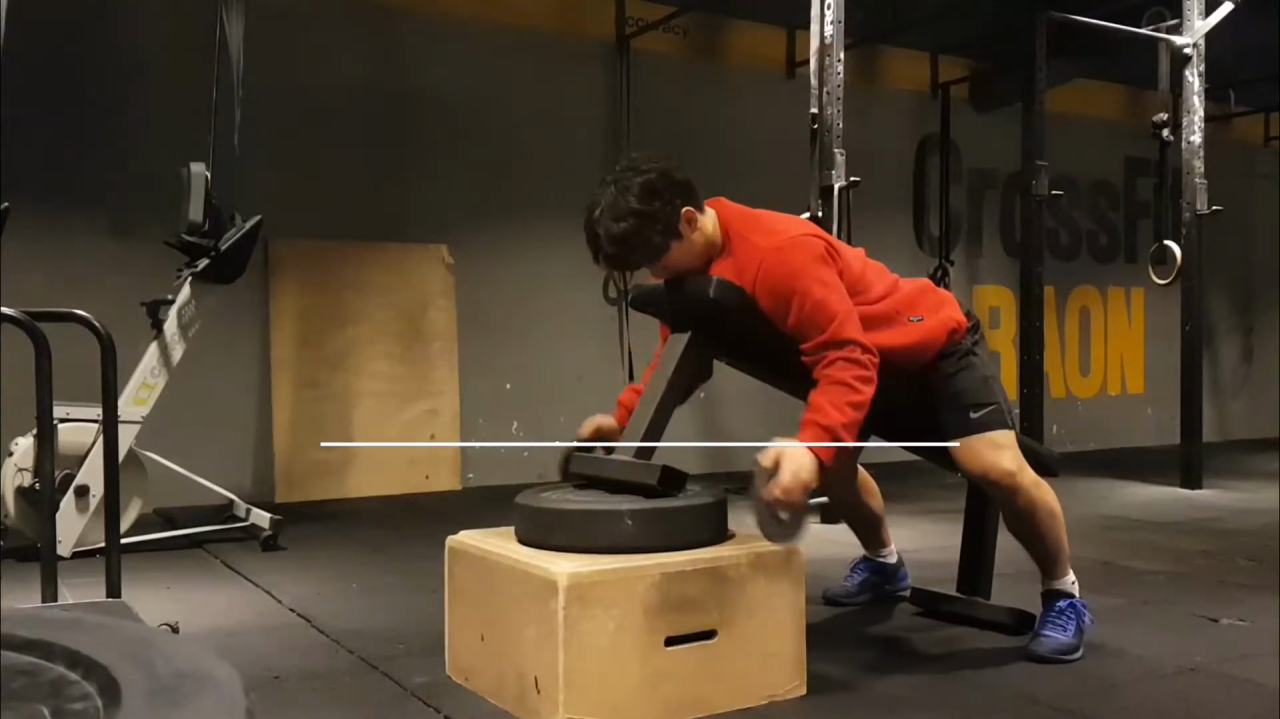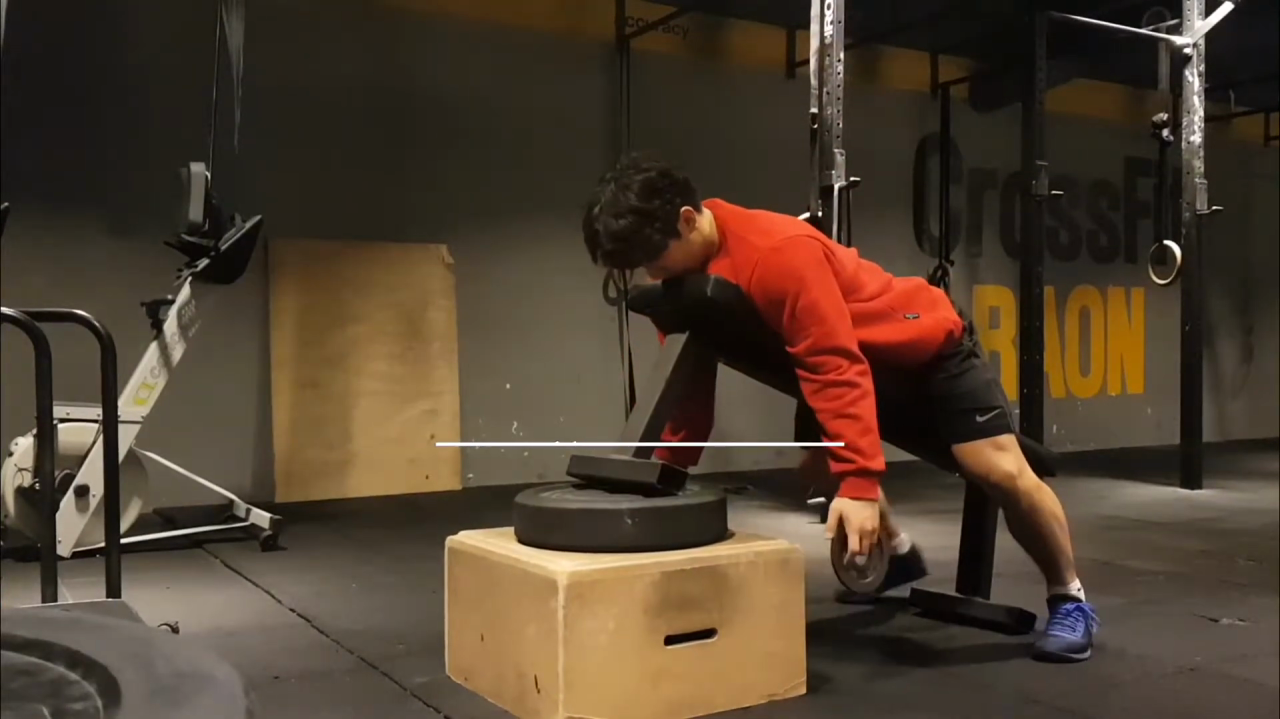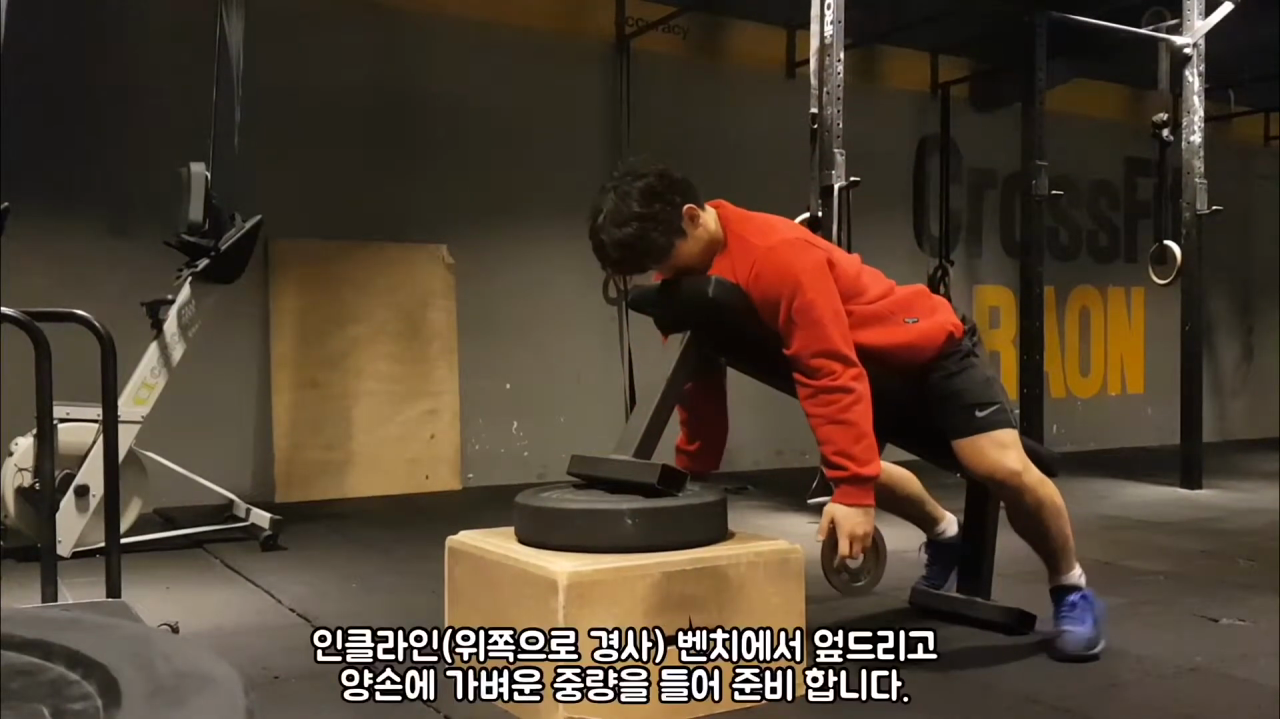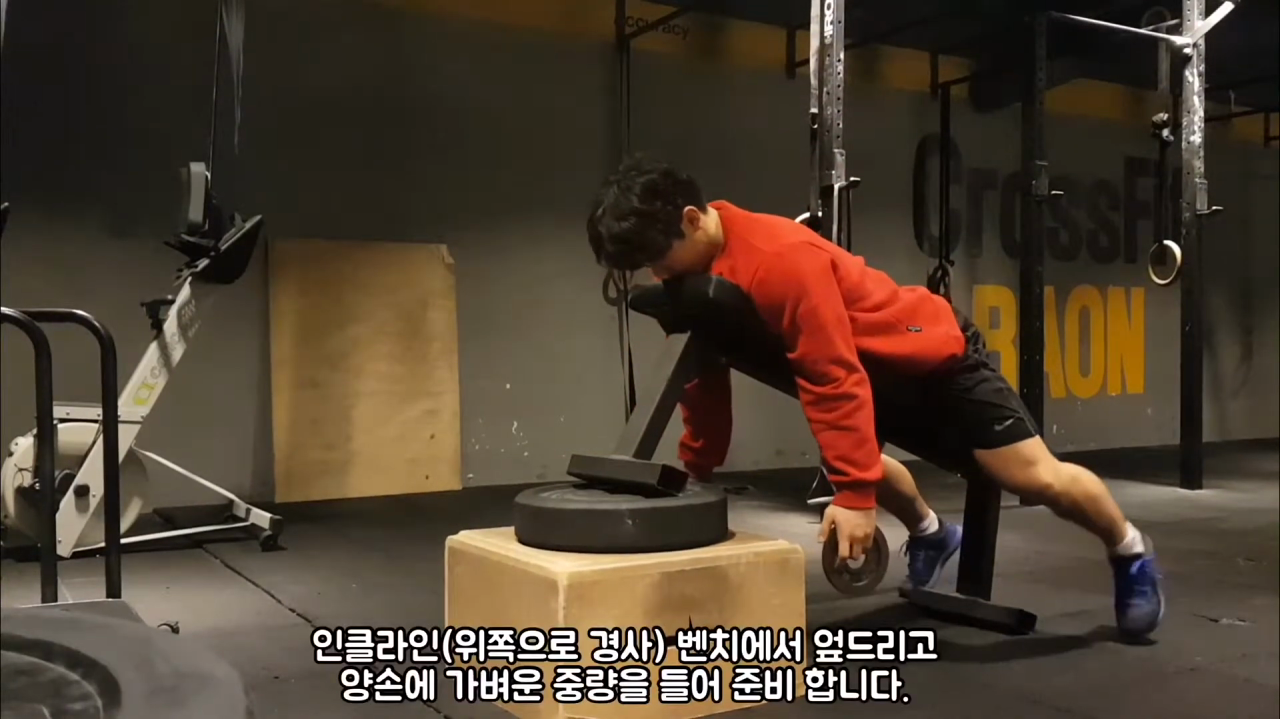
dt=0.5s
person 1, frame 1
left shoulder: (782, 252)
right shoulder: (688, 266)
left elbow: (847, 358)
left wrist: (811, 444)
right wrist: (624, 417)
left hip: (932, 343)
right hip: (864, 353)
left knee: (996, 467)
right knee: (827, 464)
left ankle: (1063, 596)
right ankle: (884, 563)
person 1, frame 2
left shoulder: (779, 253)
right shoulder: (685, 269)
left elbow: (837, 369)
right elbow: (690, 379)
left wrist: (858, 483)
right wrist: (668, 471)
left hip: (928, 343)
right hip: (867, 356)
left knee: (999, 470)
right knee: (818, 465)
left ankle: (1070, 600)
right ankle: (898, 553)
person 1, frame 3
left shoulder: (777, 255)
right shoulder: (687, 271)
left elbow: (831, 373)
right elbow: (699, 379)
left wrist: (853, 490)
right wrist: (691, 476)
left hip: (926, 344)
right hip: (868, 363)
left knee: (1001, 467)
right knee: (851, 462)
left ankle: (1071, 590)
right ankle: (945, 534)
person 1, frame 4
left shoulder: (782, 258)
right shoulder: (692, 271)
left elbow: (834, 378)
right elbow: (704, 377)
left wrist: (854, 494)
right wrist: (695, 473)
left hip: (934, 354)
right hip: (875, 371)
left knee: (1034, 476)
right knee: (851, 452)
left ankle: (1130, 553)
right ankle: (930, 534)
